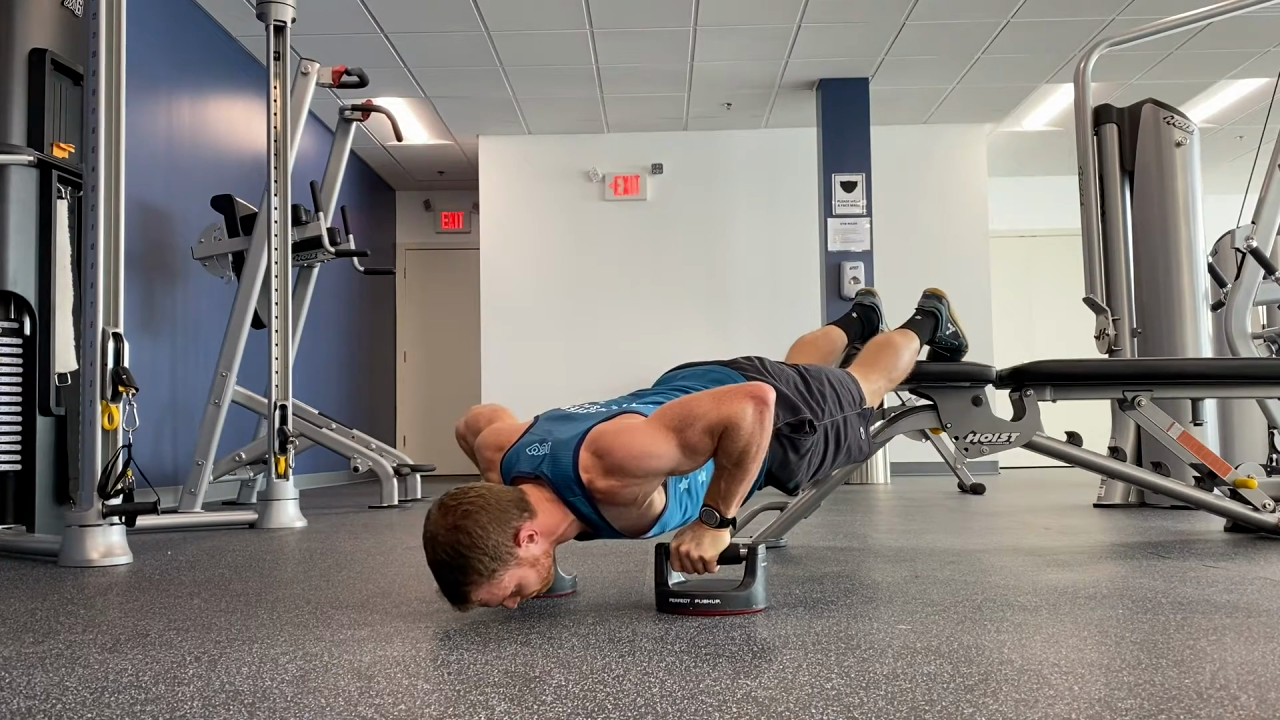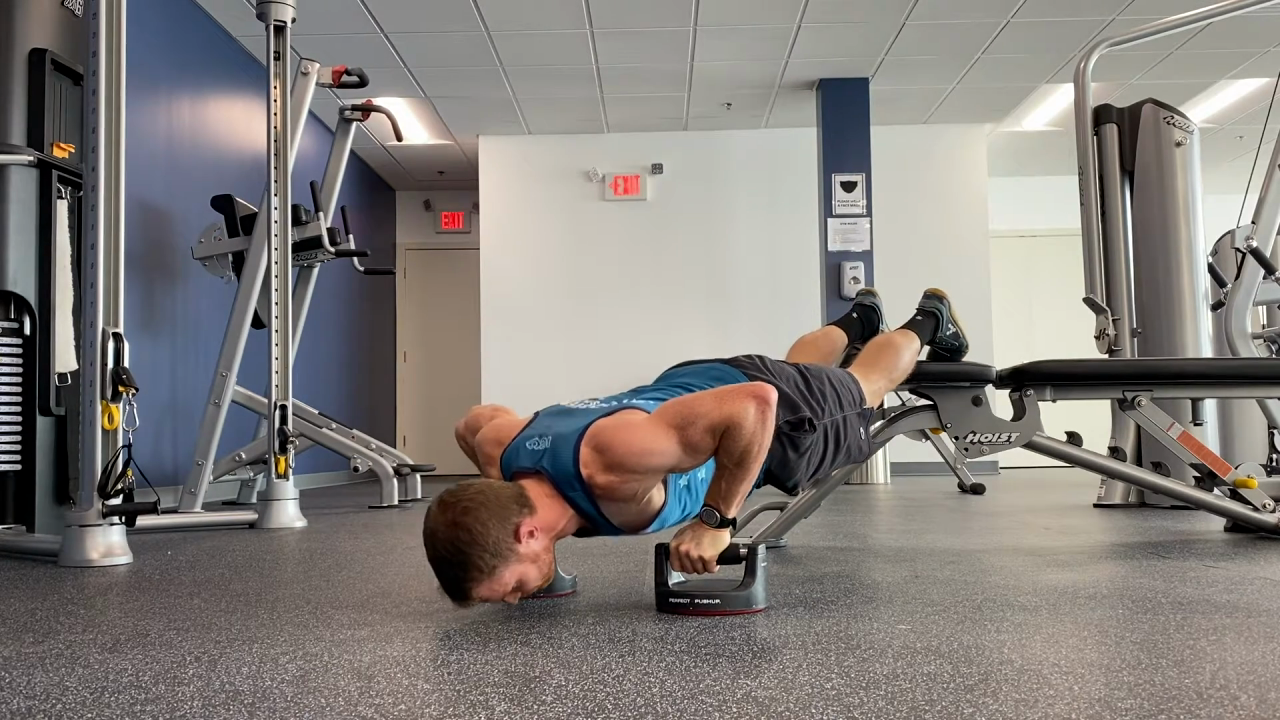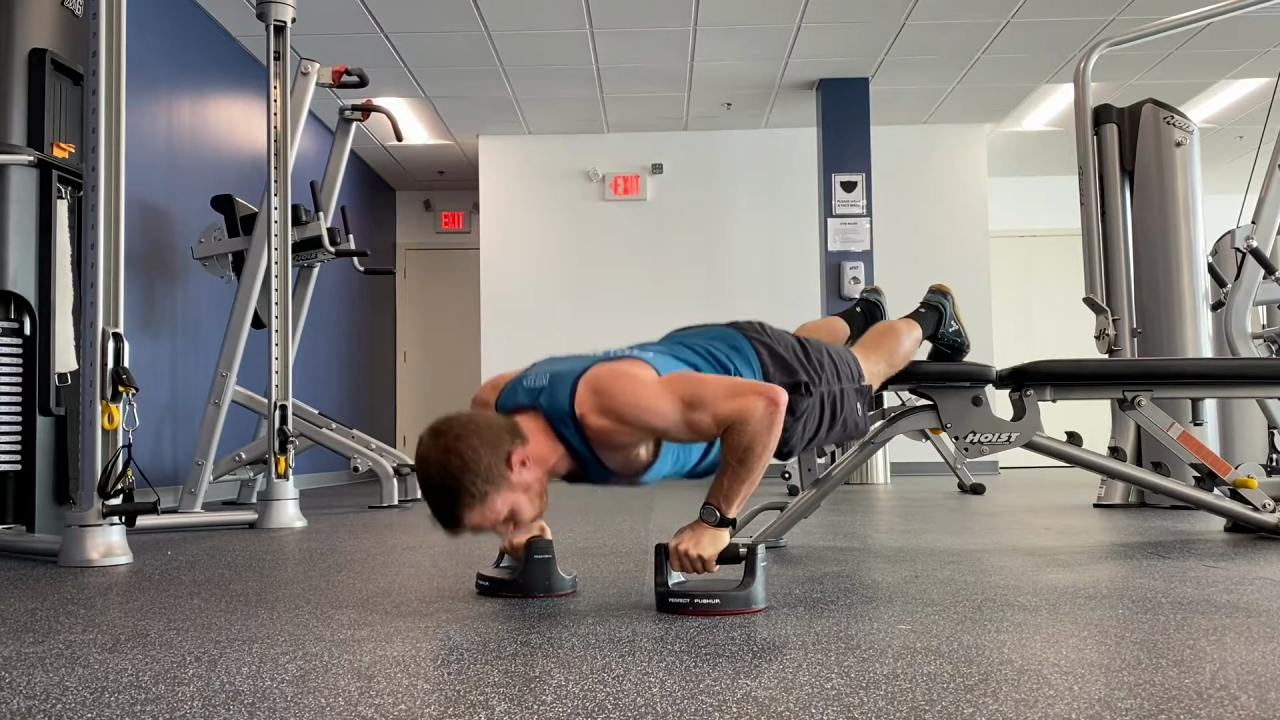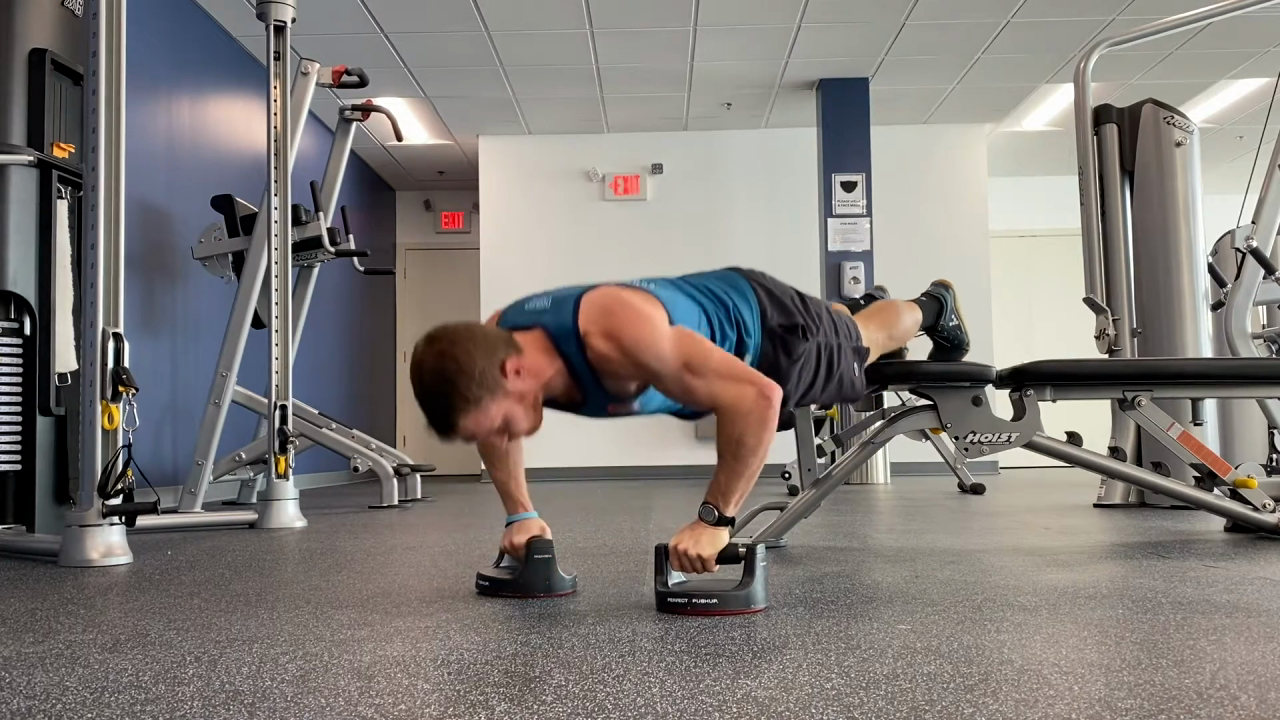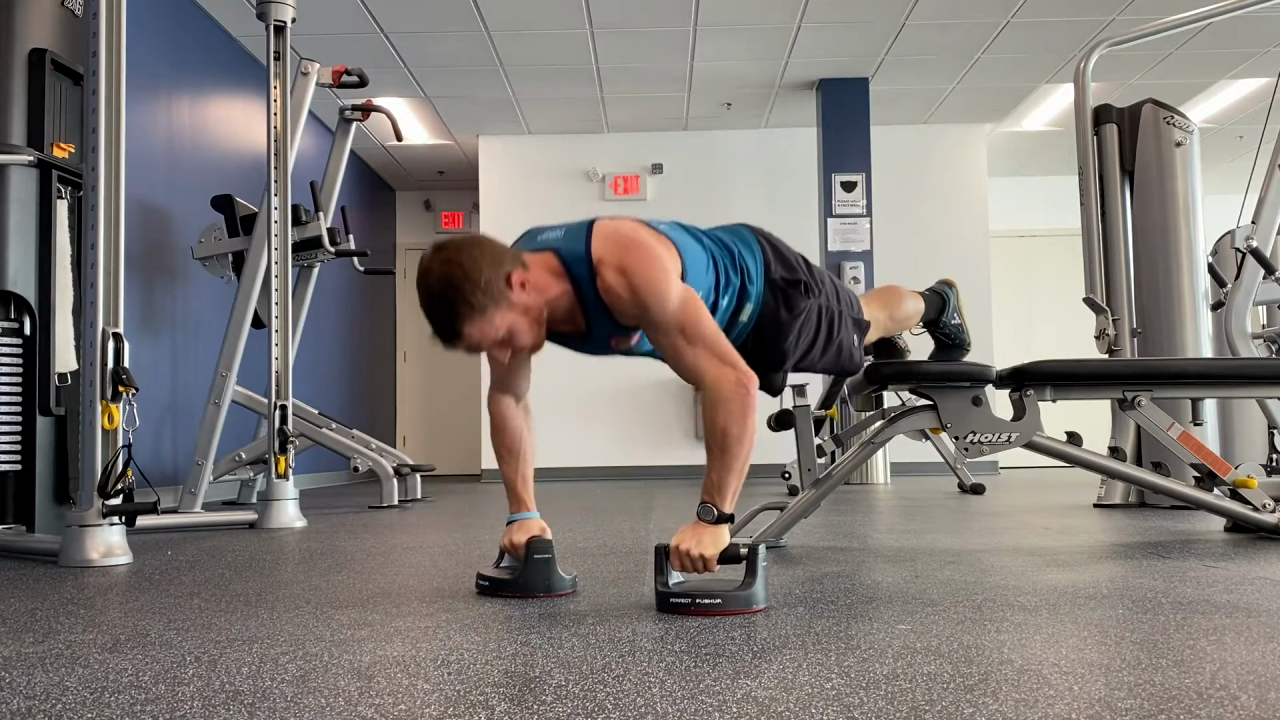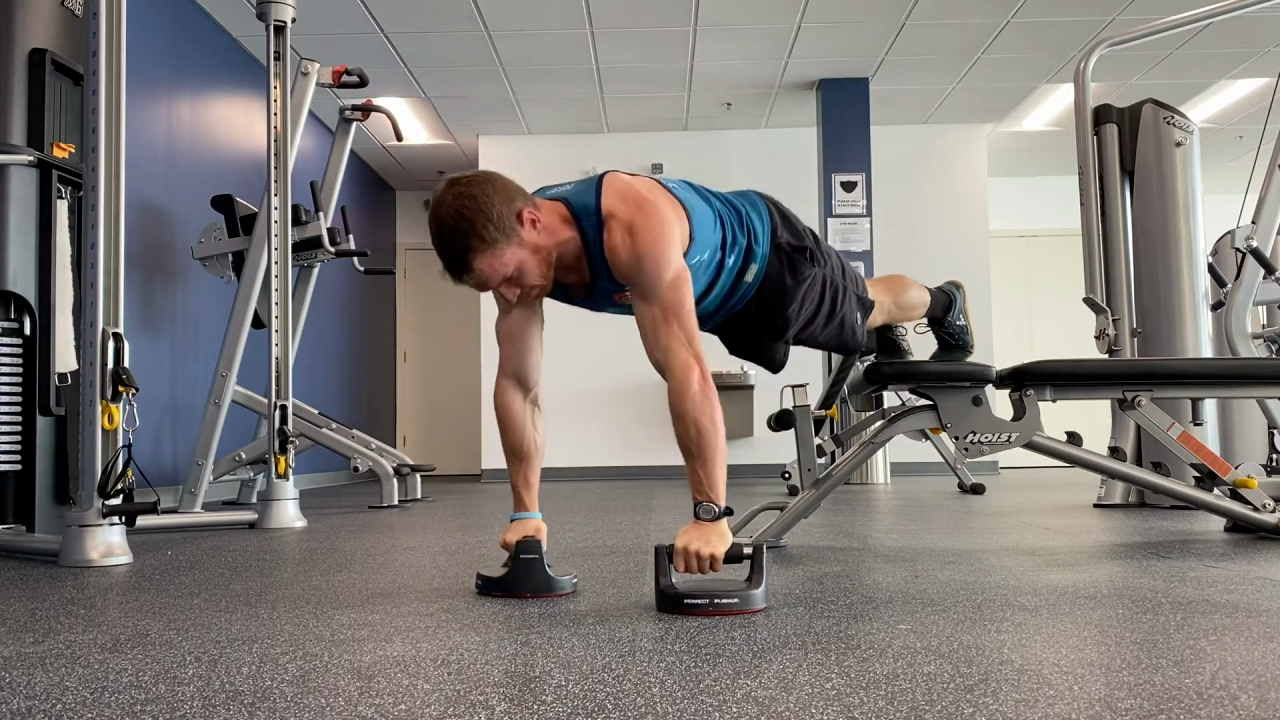
dt=0.2s
person 1, frame 1
left shoulder: (610, 468)
right shoulder: (503, 457)
left elbow: (753, 403)
right elbow: (474, 419)
left wrist: (714, 521)
right wrist: (504, 507)
left hip: (774, 414)
right hip: (687, 390)
left knee: (863, 386)
right knee: (800, 368)
left ankle: (929, 318)
right ankle: (858, 318)
person 1, frame 2
left shoulder: (609, 463)
right shoulder: (501, 454)
left elbow: (756, 403)
right elbow: (473, 421)
left wrist: (715, 522)
right wrist: (506, 504)
left hip: (772, 414)
right hip: (687, 388)
left knee: (862, 387)
right knee: (799, 367)
left ankle: (930, 320)
right ankle: (859, 318)
person 1, frame 3
left shoulder: (607, 410)
right shoulder: (499, 407)
left elbow: (767, 403)
left wrist: (716, 520)
right wrist: (526, 520)
left hip: (759, 374)
right hip: (691, 362)
left knee: (860, 371)
right knee: (808, 347)
left ankle: (932, 314)
right ankle: (861, 313)
person 1, frame 4
left shoulder: (612, 335)
right shoulder: (497, 341)
left elbow: (760, 397)
right elbow: (491, 435)
left wrist: (714, 520)
right wrist: (521, 515)
left hip: (753, 324)
right hip: (700, 337)
left knee: (860, 344)
left ankle: (933, 307)
right ankle: (857, 304)
person 1, frame 5
left shoulder: (625, 271)
right shoulder: (506, 291)
left elbow: (736, 386)
right elbow: (506, 395)
left wrist: (713, 517)
right wrist: (523, 513)
left hip: (759, 285)
right hip: (711, 299)
left knee: (862, 325)
left ankle: (937, 305)
person 1, frame 6
left shoulder: (634, 227)
right shoulder: (516, 248)
left elbow: (687, 375)
right elbow: (515, 385)
left wrist: (710, 515)
right wrist: (525, 512)
left hip: (767, 252)
right hip: (720, 282)
left knee: (867, 306)
left ankle: (944, 305)
right ankle: (885, 339)
